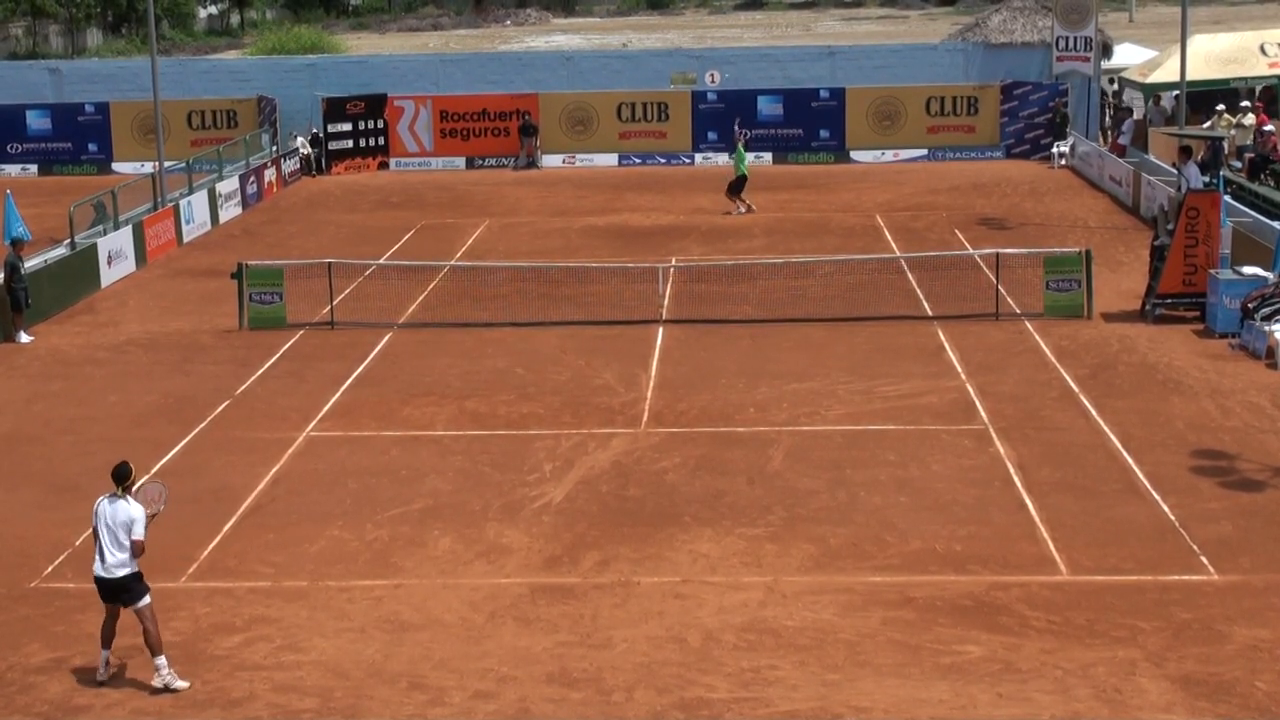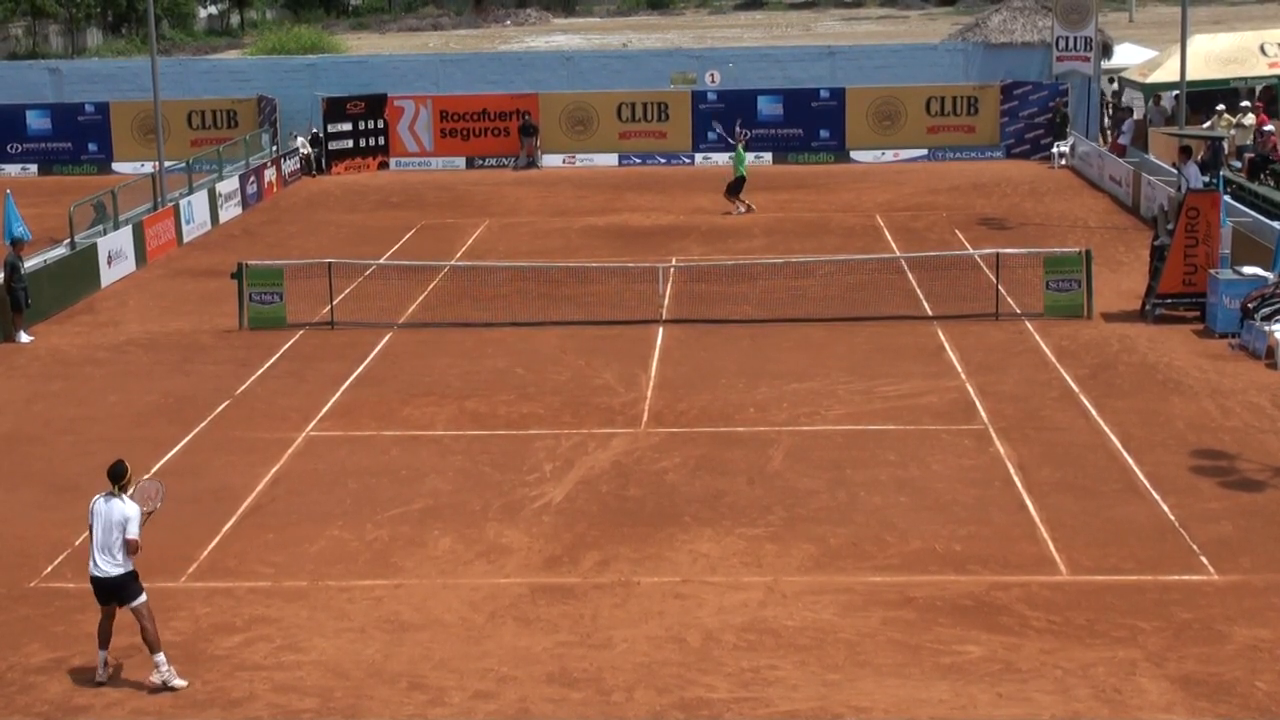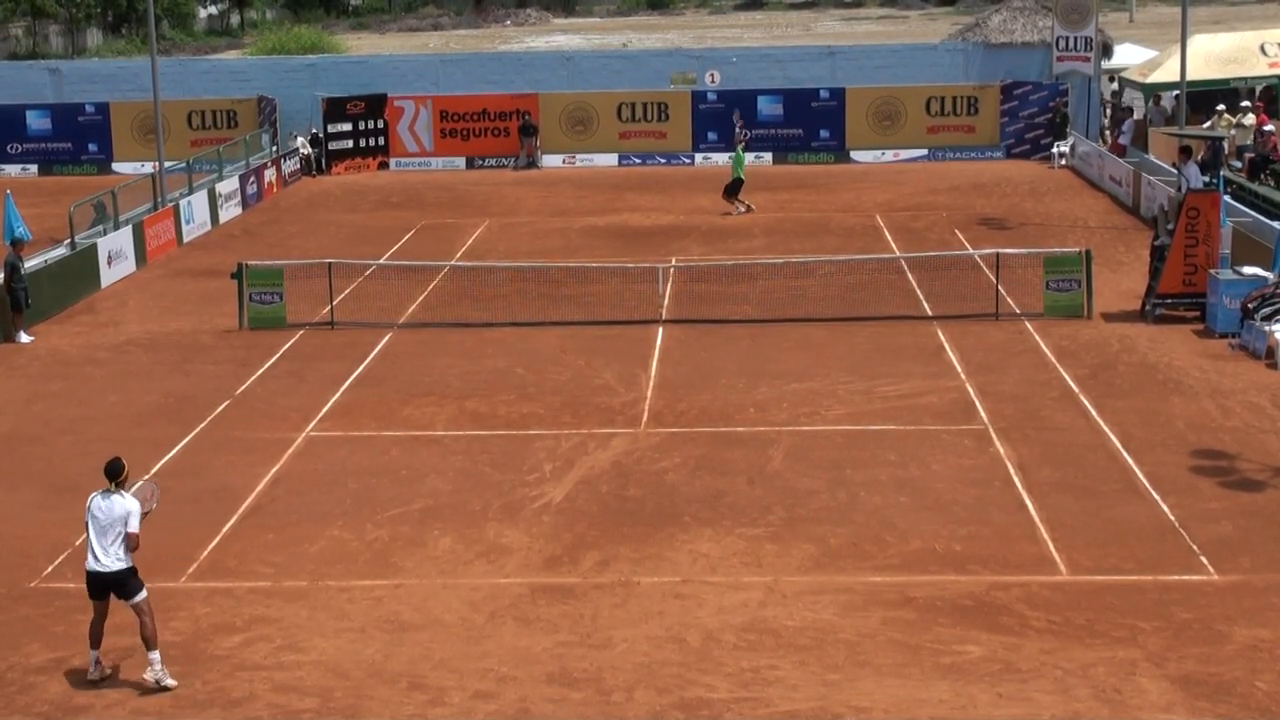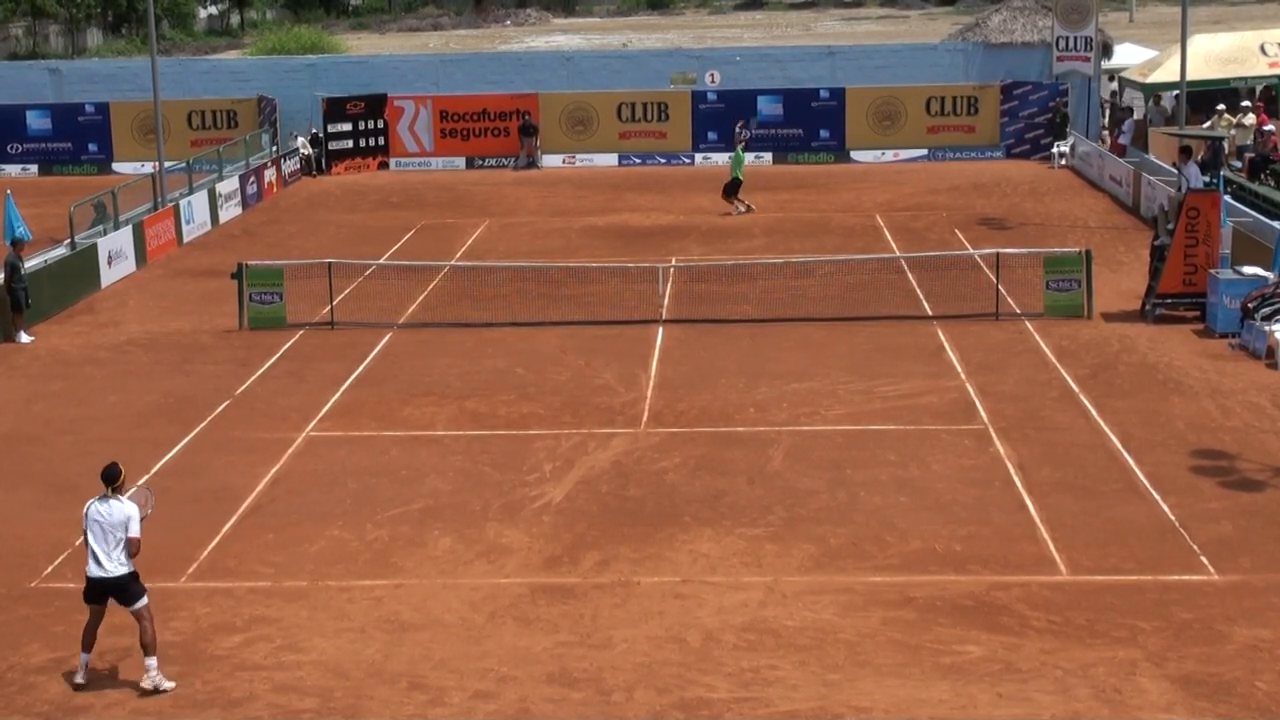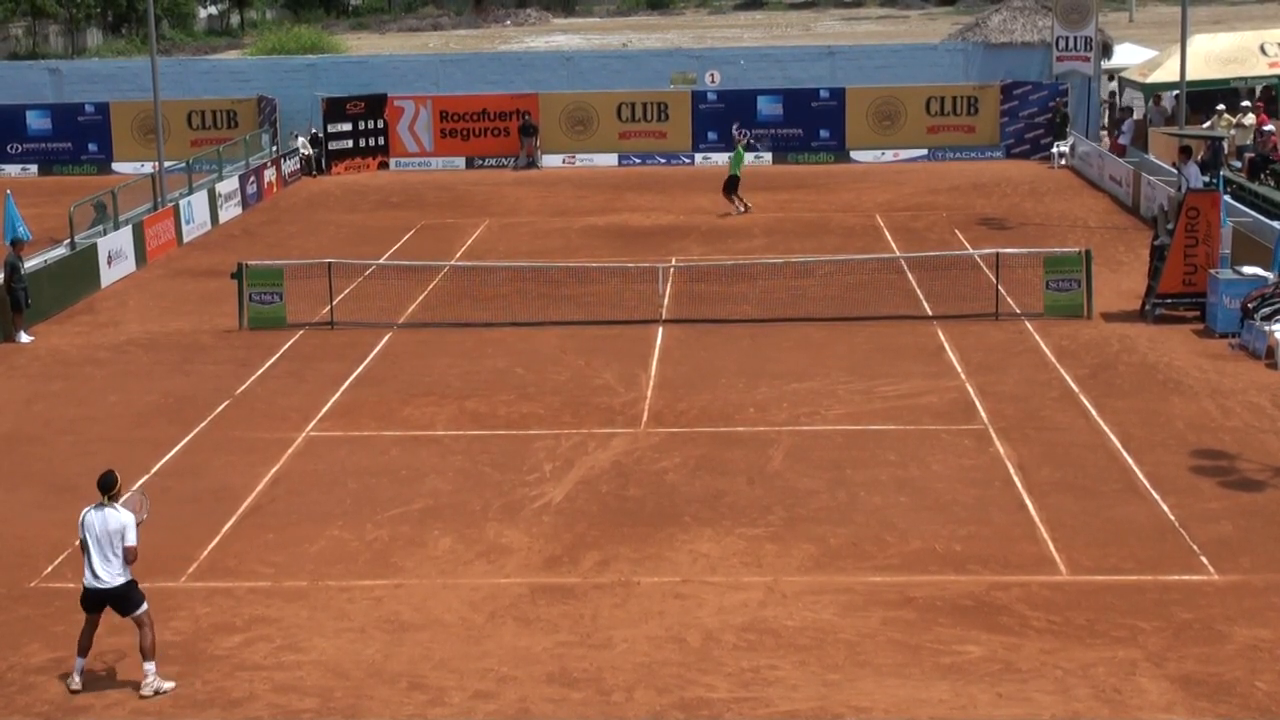
dt=0.1s
person 1, frame 1
left shoulder: (100, 504)
right shoulder: (136, 510)
left elbow: (97, 538)
right elbow: (137, 550)
right wrist: (141, 547)
left hip: (101, 574)
right hip: (125, 575)
left knee: (111, 618)
right knee: (149, 621)
left ankle: (103, 669)
right ankle: (163, 675)
person 1, frame 2
left shoulder: (95, 502)
right shoulder: (131, 509)
left elbow: (93, 535)
right elbow: (132, 549)
right wrist: (138, 546)
left hip: (97, 574)
right hip: (120, 575)
left knee: (107, 618)
right knee: (146, 619)
left ankle: (102, 670)
right ankle: (162, 671)
person 1, frame 3
left shoulder: (93, 500)
right shoulder: (131, 504)
left elbow: (91, 533)
right elbow: (133, 544)
right wrist: (135, 542)
left hip: (94, 570)
right hip: (120, 570)
left knee: (99, 617)
right knee: (145, 615)
left ankle: (95, 668)
right ankle: (155, 670)
person 1, frame 4
left shoulder: (90, 507)
right shoulder: (130, 509)
left elbow: (87, 540)
right elbow: (133, 549)
right wrist: (136, 548)
left hip: (94, 576)
right hip: (121, 576)
left knee: (94, 621)
right knee: (146, 620)
left ankle: (81, 673)
right ankle: (152, 675)
person 1, frame 5
left shoulder: (86, 515)
right shoulder: (126, 517)
left elbow: (84, 548)
right elbow: (130, 557)
right wrist: (131, 554)
left hip: (91, 585)
right hip: (119, 585)
left knee: (90, 626)
right knee: (146, 625)
left ankle: (76, 677)
right ankle: (150, 681)
